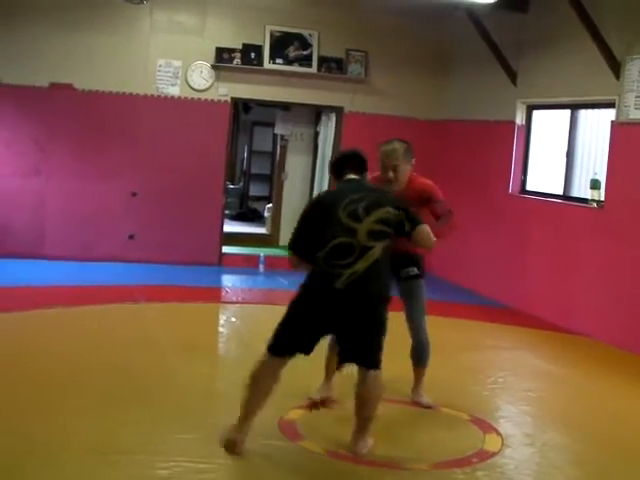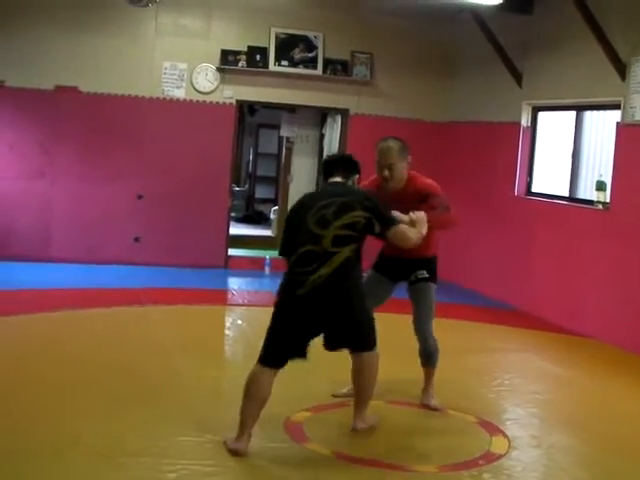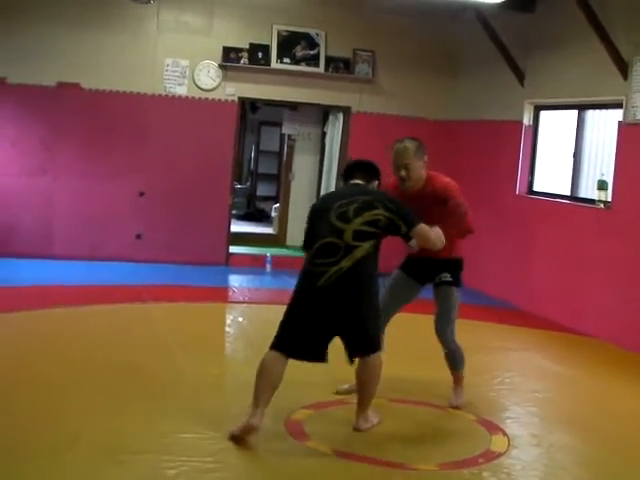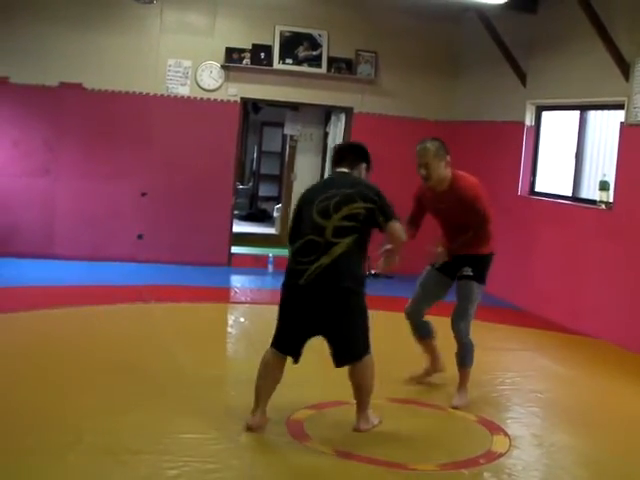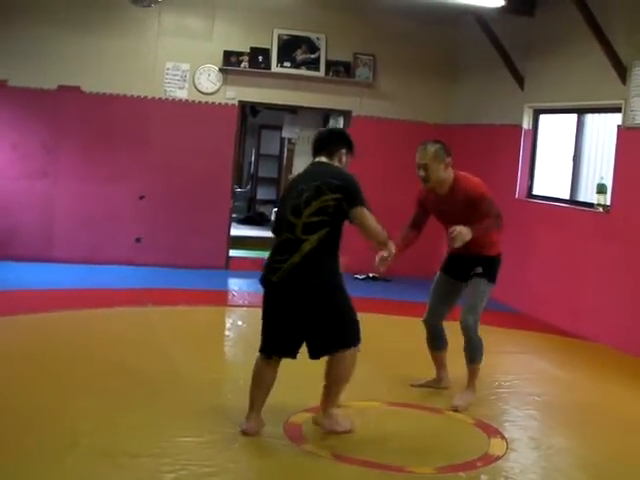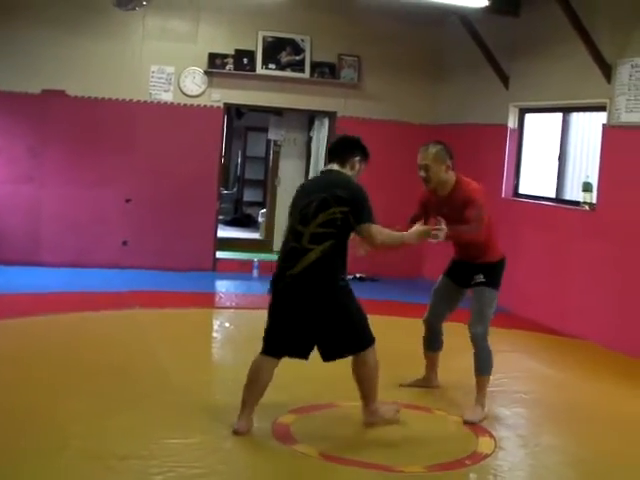
dt=0.3s
person 1, frame 1
left shoulder: (319, 203)
right shoulder: (388, 200)
left elbow: (299, 259)
right elbow: (427, 241)
right wrist: (402, 224)
left hip: (322, 291)
right hip: (369, 297)
left knee: (276, 356)
right knee: (369, 367)
left ankle: (241, 430)
right ankle: (361, 438)
person 1, frame 2
left shoulder: (302, 204)
right shoulder: (363, 200)
right elbow: (407, 240)
right wrist: (421, 223)
left hip: (296, 294)
right hip: (342, 295)
left knee: (268, 363)
right knee: (365, 348)
left ankle: (242, 438)
right ankle: (361, 416)
person 1, frame 3
left shoulder: (323, 203)
right shoulder: (385, 202)
right elbow: (431, 240)
right wrist: (437, 234)
left hip: (313, 287)
right hip: (357, 290)
left knee: (280, 350)
right knee: (370, 351)
left ankle: (255, 416)
right ankle: (363, 416)
person 1, frame 4
left shoulder: (311, 193)
right shoulder: (369, 193)
right elbow: (399, 237)
right wrist: (391, 253)
left hip: (298, 281)
right hip: (342, 286)
left knee: (280, 349)
right knee: (358, 353)
left ankle: (258, 414)
right ankle: (364, 416)
person 1, frame 5
left shoulder: (294, 184)
right shoulder: (342, 180)
right elbow: (368, 226)
right wrist: (386, 243)
left hip: (278, 278)
right hip: (317, 281)
left knee: (271, 352)
right knee: (346, 344)
left ankle: (252, 418)
right ankle: (327, 412)
person 1, frame 6
left shoulder: (306, 188)
right shoulder: (350, 190)
right elbow: (374, 238)
right wrist: (413, 235)
left hip: (286, 281)
right hip: (324, 284)
left knee: (271, 351)
right knee: (362, 346)
left ankle: (244, 418)
right ankle: (372, 409)
person 2, frame 1
left shoulder: (426, 190)
left elbow: (448, 220)
left hip: (409, 259)
left knee: (418, 328)
left ankle: (418, 389)
right ankle: (327, 384)
person 2, frame 2
left shoulder: (425, 188)
right shoulder: (371, 188)
left elbow: (448, 218)
left wrist: (409, 220)
left hip: (421, 262)
right hip: (389, 258)
left knee: (423, 330)
left ankle: (428, 390)
person 2, frame 3
left shoulder: (444, 188)
right shoulder: (394, 190)
left elbow: (466, 225)
left hip: (447, 263)
right hip: (416, 260)
left knee: (444, 333)
right knee: (377, 315)
left ankle: (459, 387)
person 2, frame 4
left shoulder: (469, 187)
right shoulder: (423, 191)
left elbow: (484, 232)
right elbow: (413, 224)
left wrist: (448, 250)
left hip: (475, 256)
right hip: (447, 256)
left knee: (459, 325)
right knee: (413, 311)
left ankle: (462, 388)
right ankle: (434, 364)
person 2, frame 5
left shoulder: (472, 187)
right shoulder: (426, 195)
left elbow: (497, 220)
right elbow: (414, 229)
left wrist: (470, 232)
right wrist: (393, 251)
left hip: (484, 258)
right hip: (456, 256)
left knee: (468, 322)
right knee: (431, 319)
left ankle: (470, 387)
right ankle: (441, 376)
person 2, frame 6
left shoulder: (469, 191)
right shoulder: (429, 195)
left elbow: (476, 229)
right elbow: (412, 226)
left wrist: (448, 232)
left hip: (488, 264)
right hip: (461, 262)
left knee: (478, 331)
right knee: (432, 320)
left ankle: (480, 402)
right ankle: (430, 376)
